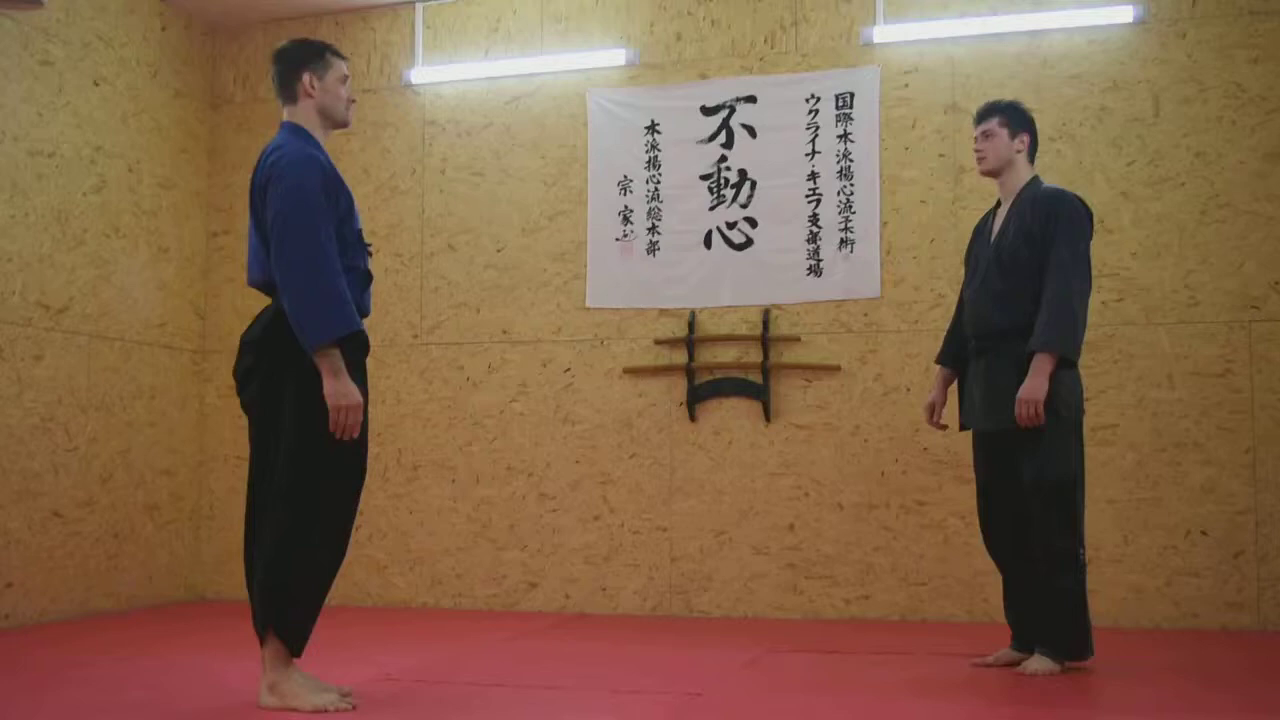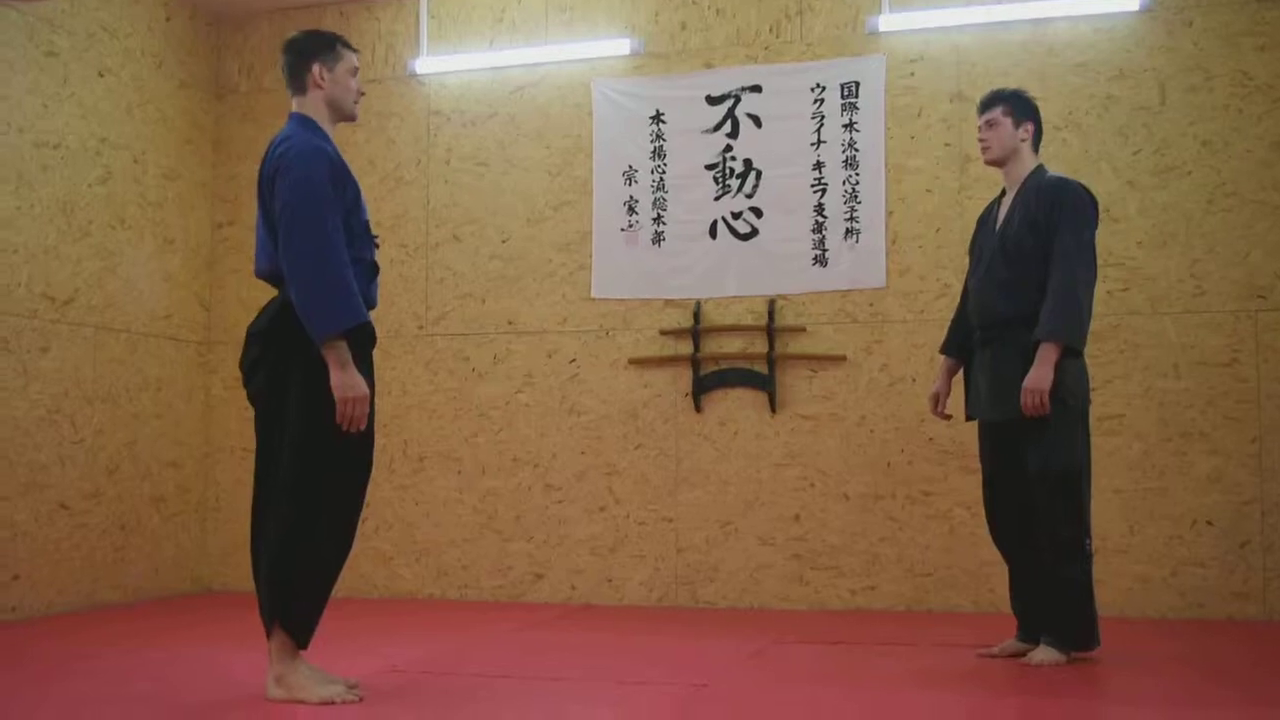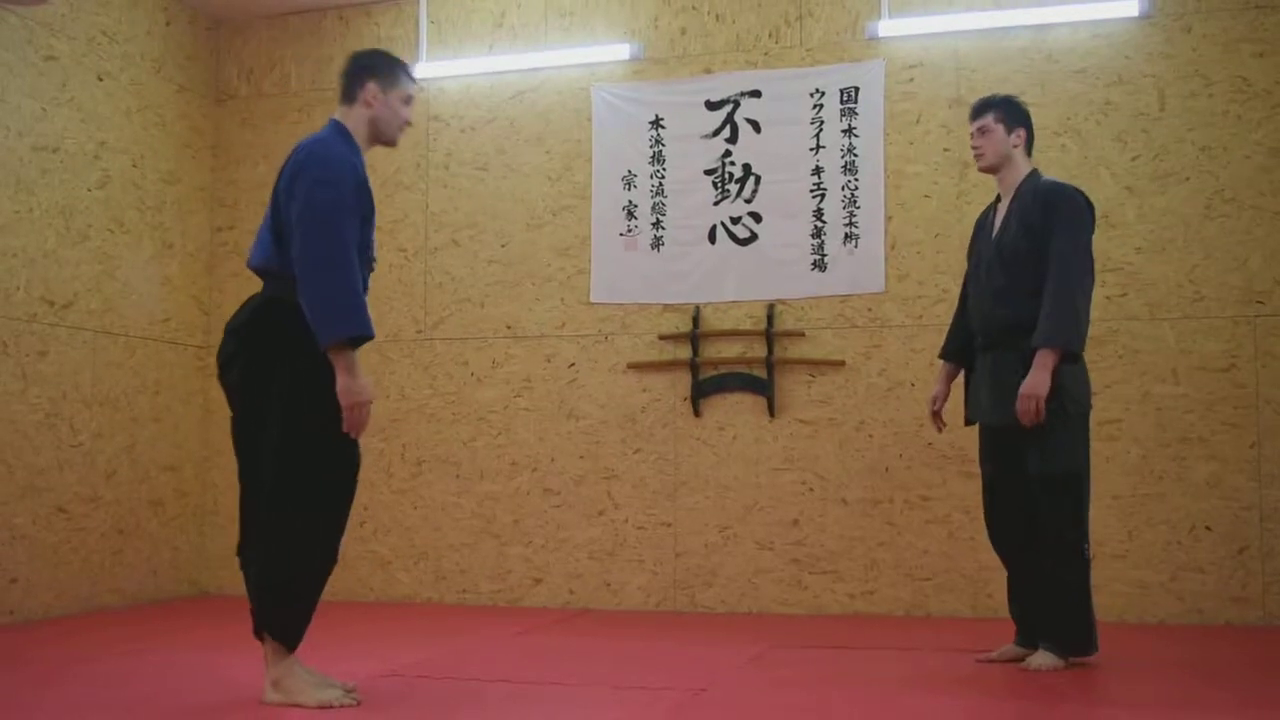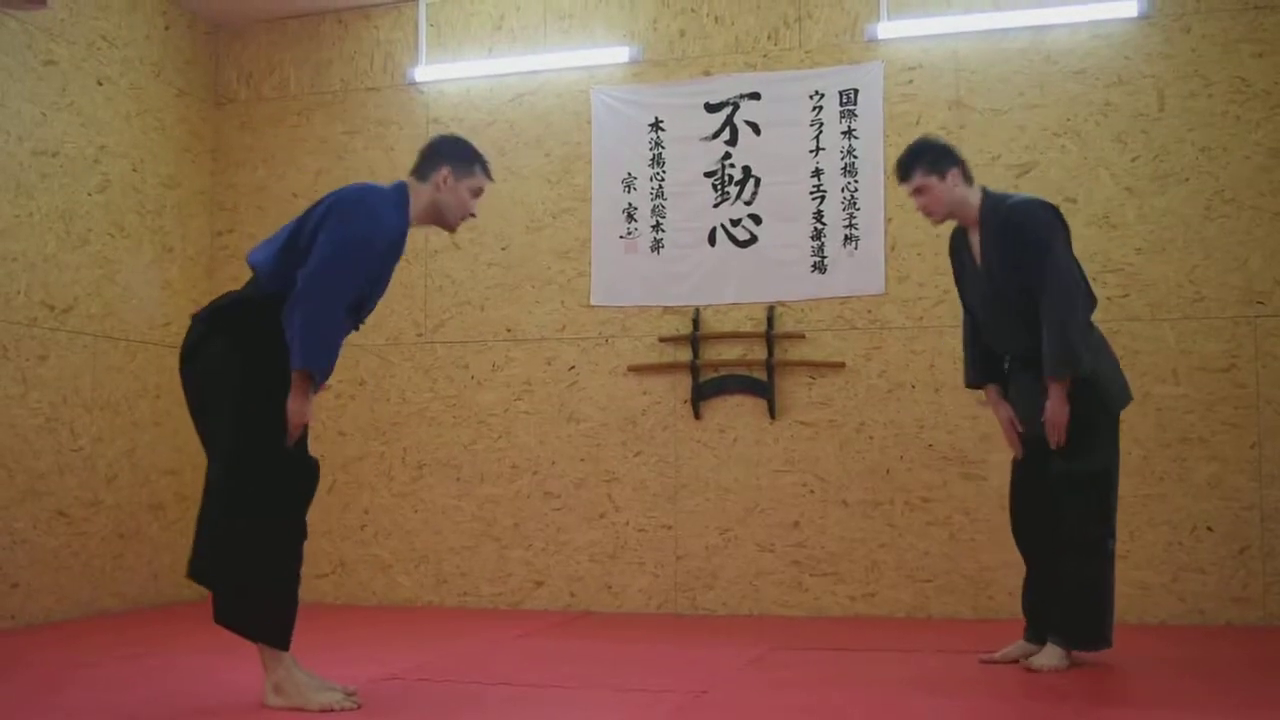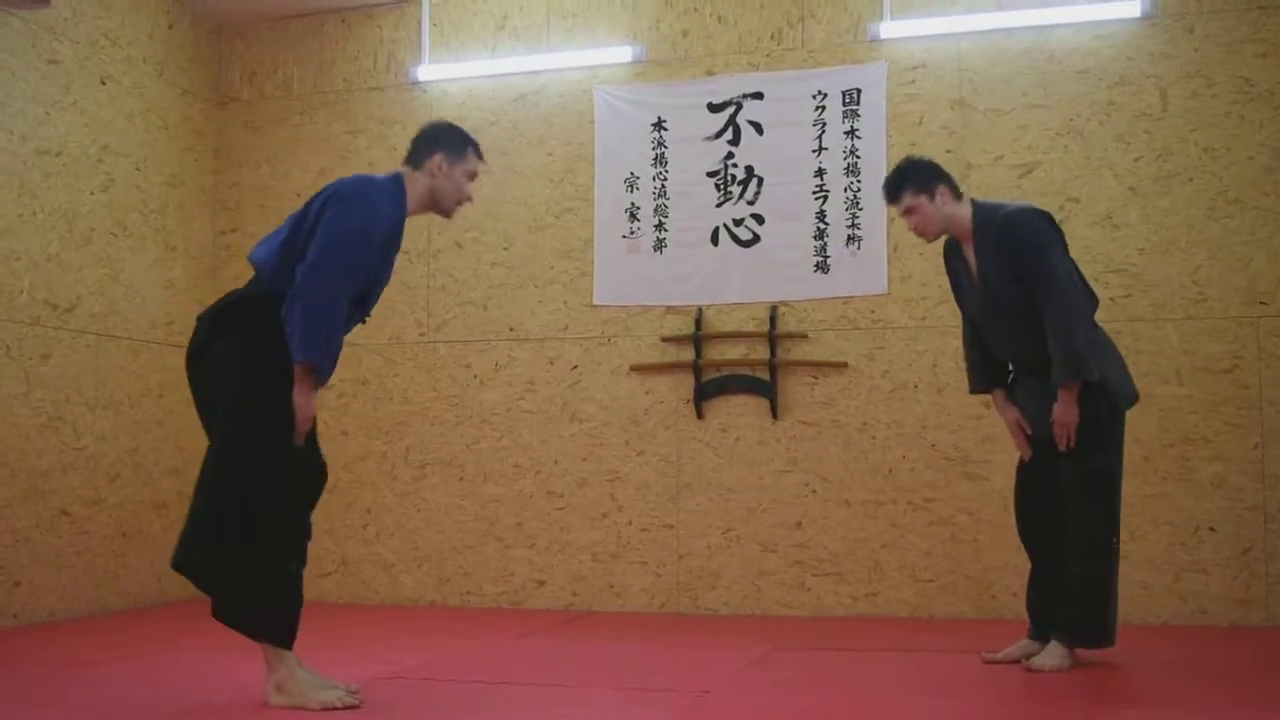
dt=0.4s
person 1, frame 1
left shoulder: (298, 161)
right shoulder: (297, 162)
right elbow: (306, 277)
right wrist: (336, 372)
left hip: (300, 357)
right hip: (307, 360)
left knee: (296, 511)
right knee: (303, 511)
left ankle: (282, 668)
right ankle: (279, 676)
person 1, frame 2
left shoulder: (305, 151)
right shoulder: (305, 153)
right elbow: (313, 269)
right wrist: (342, 365)
left hip: (305, 349)
right hip: (312, 352)
left knee: (305, 503)
right knee: (310, 503)
left ankle: (288, 660)
right ankle: (285, 668)
person 1, frame 3
left shoulder: (332, 158)
right shoulder: (331, 158)
right elbow: (324, 271)
left wrist: (334, 364)
right wrist: (346, 367)
left hip: (278, 346)
right hip: (282, 349)
left knee: (298, 501)
right knee: (299, 502)
left ankle: (282, 664)
right ankle: (281, 672)
person 1, frame 4
left shoulder: (381, 217)
right shoulder: (372, 212)
right elbow: (317, 299)
left wrist: (297, 387)
right wrist: (300, 391)
left hip: (253, 352)
right hip: (240, 351)
left knee: (275, 504)
right knee: (262, 505)
left ankle: (283, 667)
right ankle: (281, 676)
person 1, frame 5
left shoulder: (378, 208)
right shoulder: (367, 202)
right elbow: (317, 293)
left wrist: (301, 383)
right wrist: (304, 385)
left hip: (264, 351)
right hip: (248, 350)
left knee: (283, 502)
right knee: (268, 503)
left ankle: (285, 663)
right ankle: (282, 675)
person 2, frame 1
left shoulder: (1058, 207)
right shoulder: (986, 226)
left elbow: (1066, 297)
left wrist: (1039, 374)
right wrist: (944, 379)
left hip: (1038, 388)
right hip: (990, 391)
left knee: (1050, 518)
right knee: (1003, 520)
left ankle: (1060, 643)
right ankle: (1026, 635)
person 2, frame 2
left shoulder: (1063, 197)
right shoulder: (991, 215)
left elbow: (1070, 286)
left wrist: (1044, 363)
right wrist: (948, 369)
left hip: (1044, 378)
right hip: (995, 380)
left knee: (1056, 508)
right knee: (1009, 511)
left ankle: (1067, 633)
right ankle: (1033, 627)
person 2, frame 3
left shoulder: (1059, 201)
right shoulder: (989, 219)
left elbow: (1068, 291)
right elbow: (972, 303)
left wrist: (1042, 371)
right wrist: (946, 376)
left hip: (1046, 383)
right hip: (996, 384)
left knee: (1056, 516)
right knee: (1007, 515)
left ankle: (1064, 638)
right ankle: (1031, 632)
person 2, frame 4
left shoulder: (1026, 218)
right shoulder: (961, 243)
left elbow: (1063, 307)
right elbow: (978, 325)
left wrist: (1061, 393)
right wrist: (996, 398)
left hip: (1081, 385)
right hip: (1029, 387)
left knee: (1082, 514)
right knee: (1032, 513)
left ankle: (1069, 635)
right ankle: (1040, 629)
person 2, frame 5
left shoulder: (1020, 227)
right shoulder: (955, 254)
left elbow: (1066, 314)
right elbow: (978, 333)
left wrist: (1068, 397)
right wrist: (1004, 402)
left hip: (1084, 386)
right hip: (1035, 386)
left knee: (1086, 515)
right knee: (1037, 513)
left ankle: (1071, 635)
right ankle: (1044, 629)
